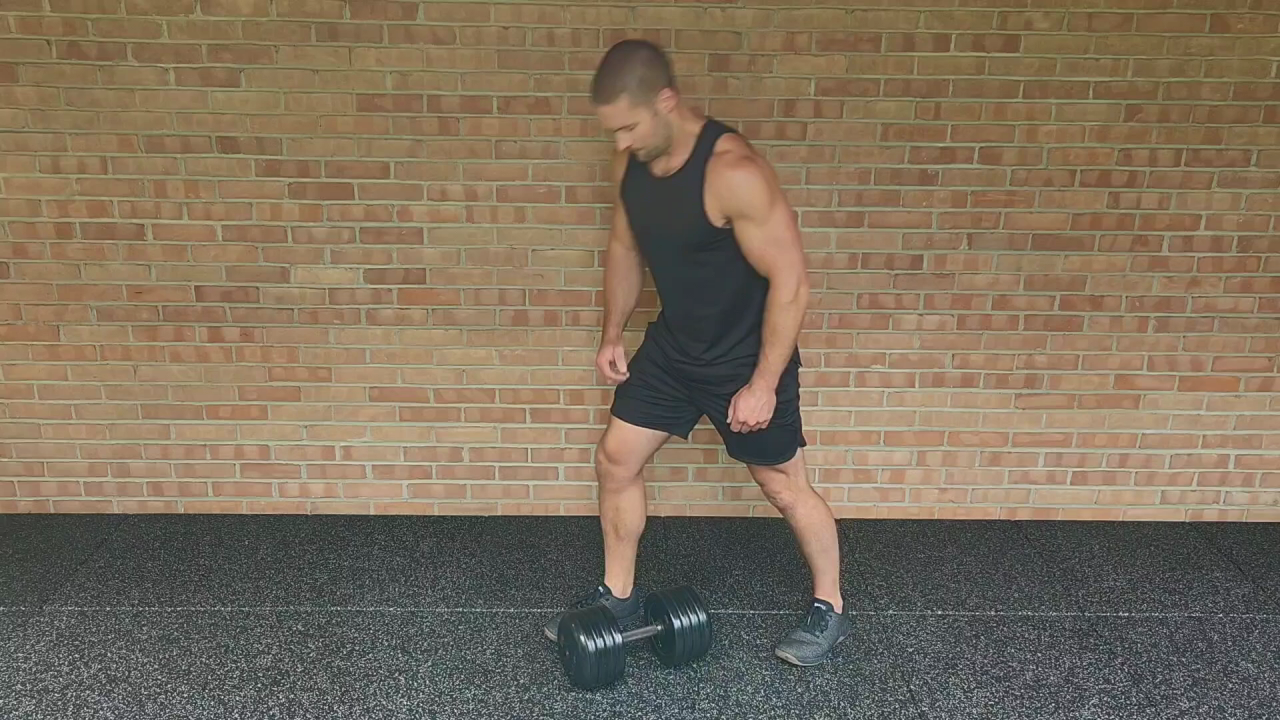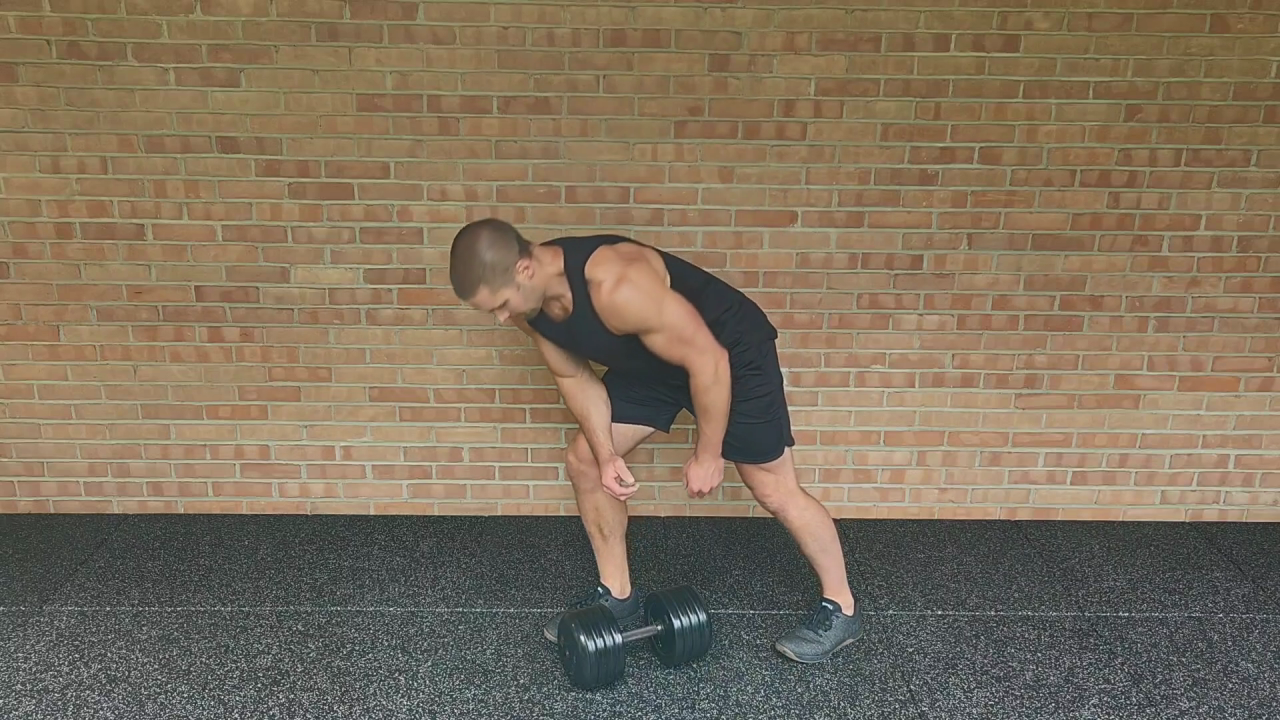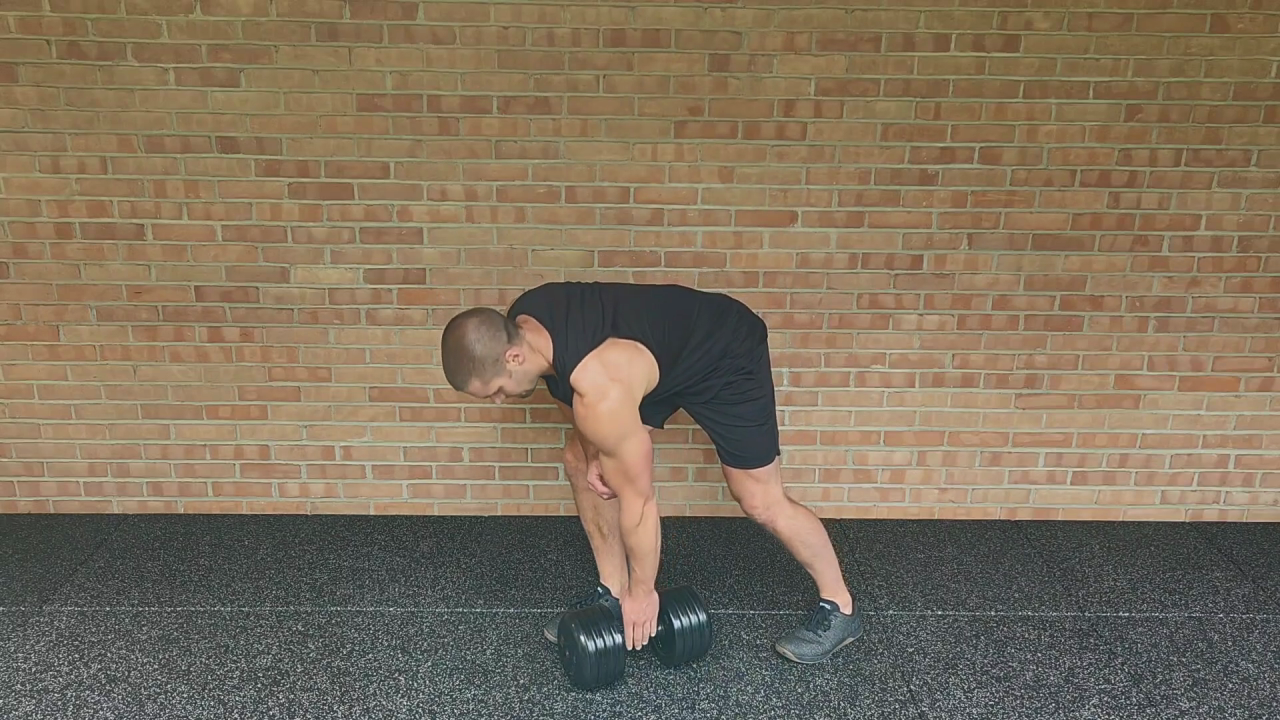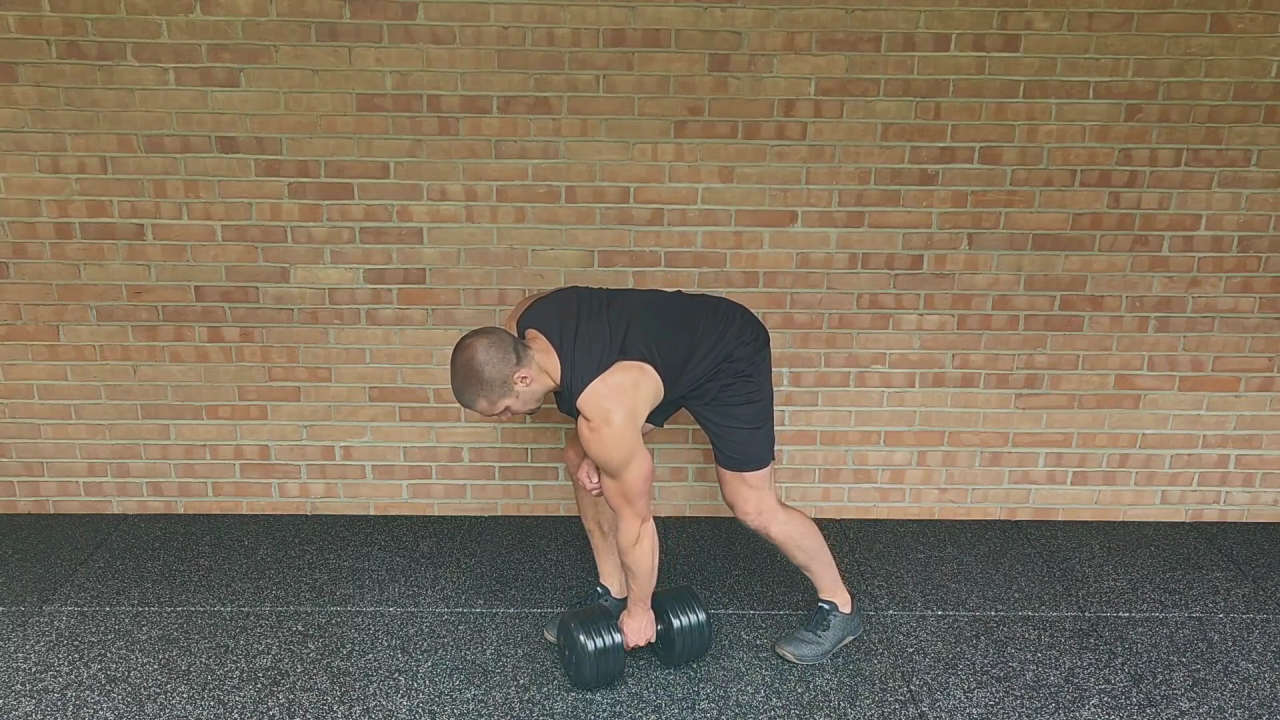
dt=0.5s
person 1, frame 1
left shoulder: (734, 172)
right shoulder: (631, 166)
left elbow: (790, 281)
right elbow: (623, 251)
left wrist: (765, 383)
right wrist: (611, 335)
left hip: (746, 354)
right hip: (673, 345)
left knee: (783, 486)
right knee: (615, 461)
left ankle: (830, 607)
right ankle: (618, 595)
person 1, frame 2
left shoulder: (617, 286)
right shoulder: (528, 298)
left elbow: (708, 361)
right elbow: (572, 376)
left wrist: (707, 455)
right wrist: (607, 454)
left hip: (732, 356)
right hip: (649, 363)
left knee: (775, 490)
right knee: (583, 462)
left ankle: (841, 609)
right ankle: (618, 595)
person 1, frame 3
left shoulder: (600, 387)
right shoulder: (515, 322)
left elbow: (637, 500)
left wrist: (642, 592)
right wrist: (595, 451)
left hip: (726, 355)
right hip: (666, 349)
left knee: (760, 500)
right knee: (579, 461)
left ankle: (840, 608)
right ankle: (612, 591)
person 1, frame 4
left shoulder: (605, 408)
right shoulder: (520, 329)
left elbow: (634, 519)
left wrist: (639, 610)
right wrist: (592, 453)
left hip: (729, 357)
right hip: (670, 344)
left knee: (752, 507)
right knee: (580, 459)
left ankle: (839, 608)
right ankle: (612, 592)
